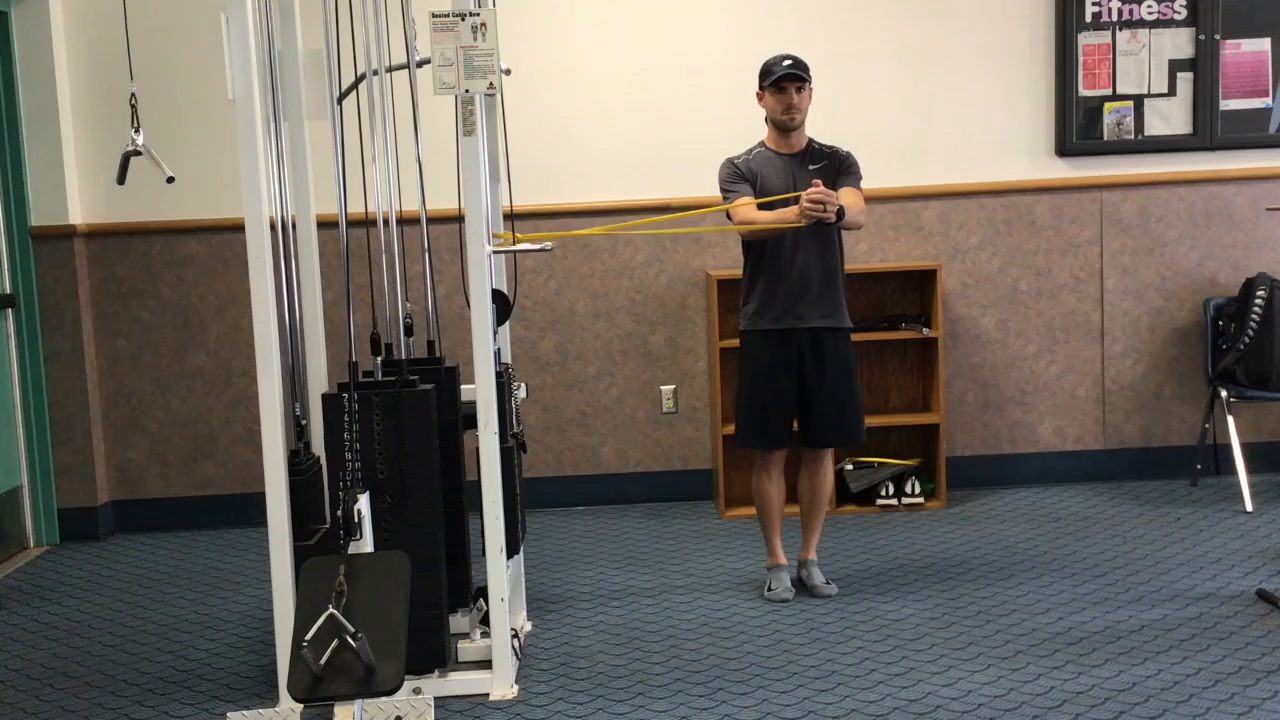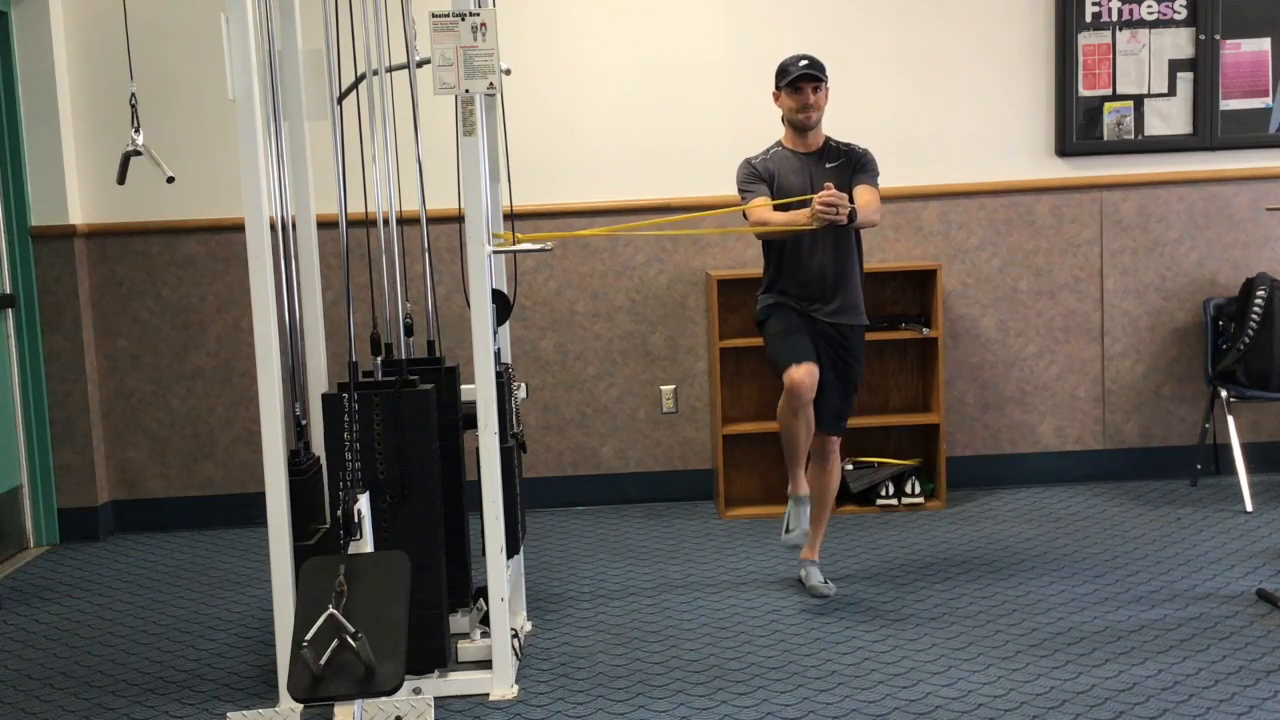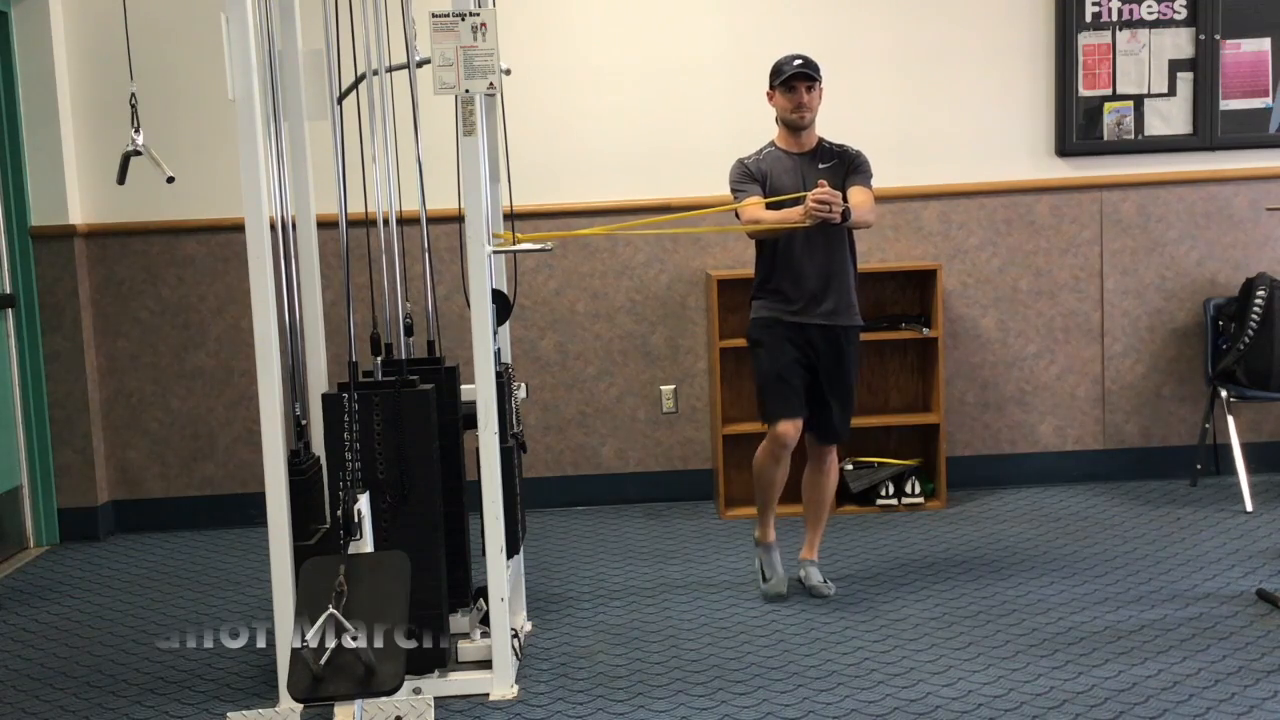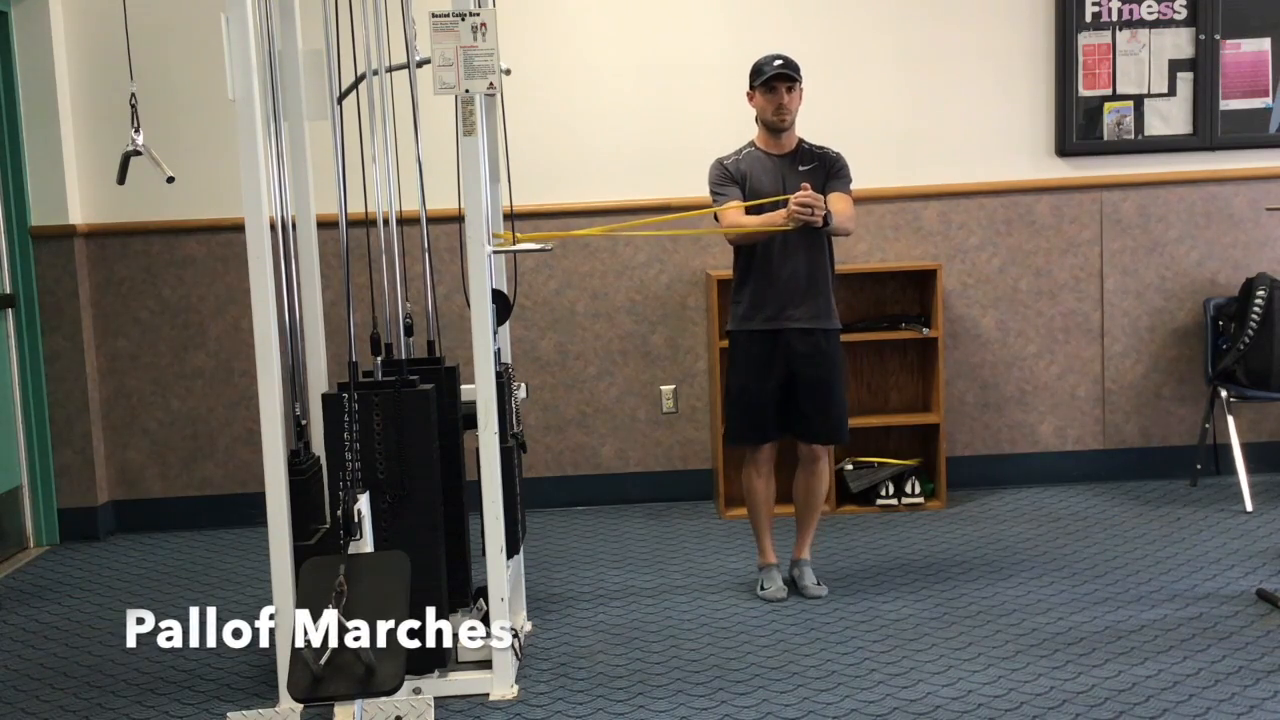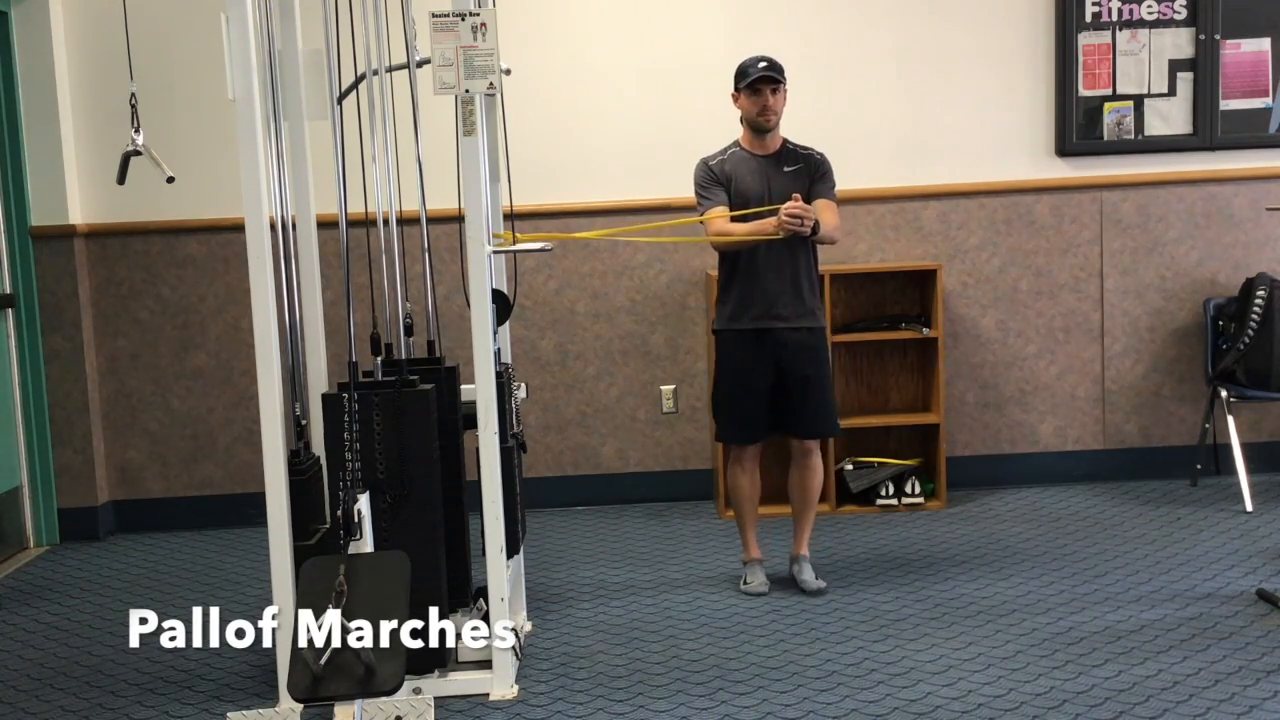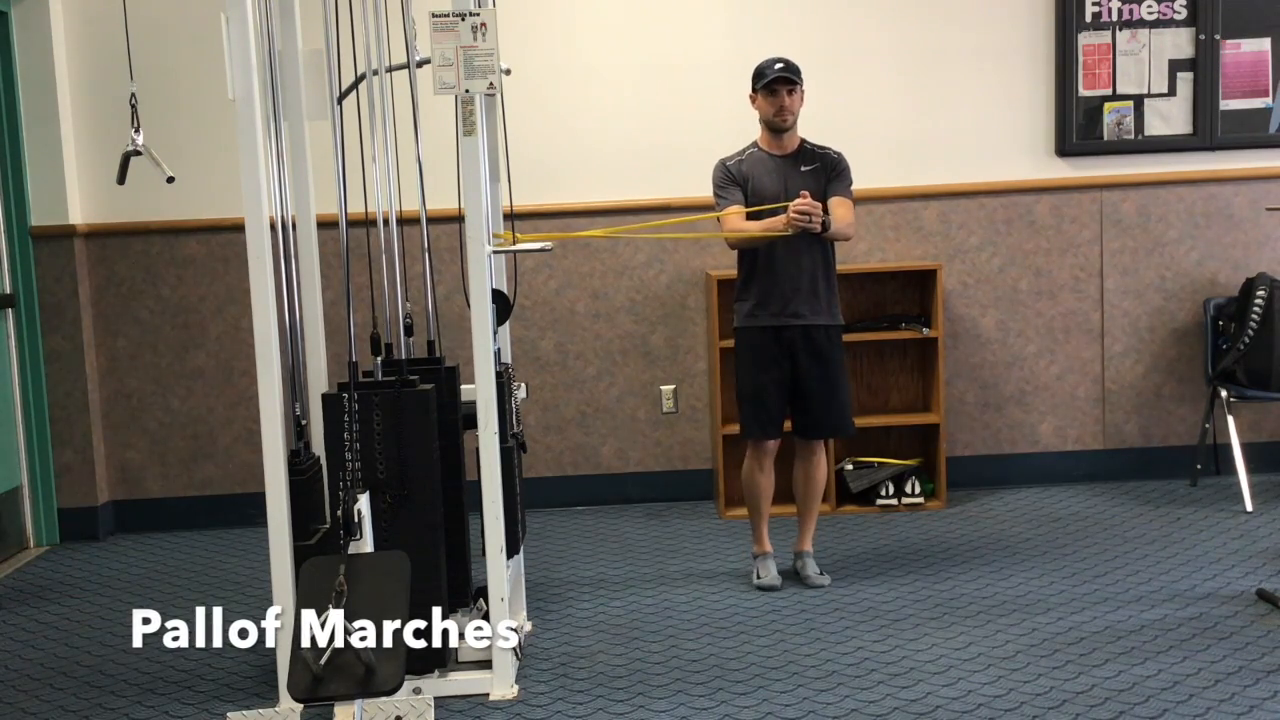
dt=0.7s
person 1, frame 1
left shoulder: (838, 161)
right shoulder: (740, 167)
left elbow: (858, 215)
right elbow: (747, 222)
left wrist: (834, 210)
right wrist: (796, 212)
left hip: (827, 324)
right hip: (767, 327)
left knee: (820, 448)
right knee: (769, 452)
left ankle: (809, 558)
right ankle: (776, 561)
person 1, frame 2
left shoulder: (855, 159)
right shoulder: (758, 167)
left elbow: (873, 212)
right elbow: (762, 223)
left wrist: (847, 211)
right wrist: (809, 215)
left hip: (843, 313)
right hip: (786, 303)
left knee: (828, 440)
right knee: (801, 383)
left ankle: (810, 558)
right ankle: (798, 488)
person 1, frame 3
left shoulder: (848, 160)
right shoulder: (751, 167)
left elbow: (867, 213)
right elbow: (753, 223)
left wrist: (840, 210)
right wrist: (800, 212)
left hip: (836, 318)
right hip: (777, 315)
left knee: (825, 444)
right knee: (784, 433)
left ankle: (809, 558)
right ankle: (765, 535)
person 1, frame 4
left shoulder: (828, 162)
right shoulder: (729, 168)
left elbow: (847, 222)
right elbow: (734, 228)
left wrist: (821, 215)
right wrist: (784, 216)
left hip: (816, 325)
right hip: (755, 326)
left knee: (816, 449)
right knee: (760, 450)
left ankle: (803, 559)
right ankle: (768, 563)
person 1, frame 5
left shoulder: (812, 163)
right shoulder: (714, 168)
left elbow: (832, 229)
right elbow: (720, 234)
left wrist: (809, 225)
right wrist: (775, 225)
left hip: (802, 324)
right hip: (741, 327)
left knee: (807, 444)
right knee: (744, 447)
left ankle: (801, 554)
right ankle: (752, 558)
person 1, frame 6
left shoulder: (830, 163)
right shoulder: (733, 169)
left elbow: (846, 227)
right elbow: (734, 233)
left wrist: (819, 222)
right wrist: (784, 222)
left hip: (818, 320)
right hip: (760, 323)
left knee: (812, 441)
right knee: (763, 441)
left ankle: (805, 550)
right ankle: (763, 551)
